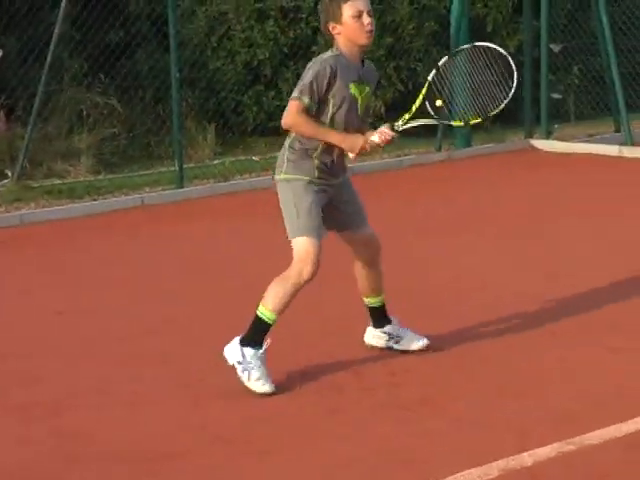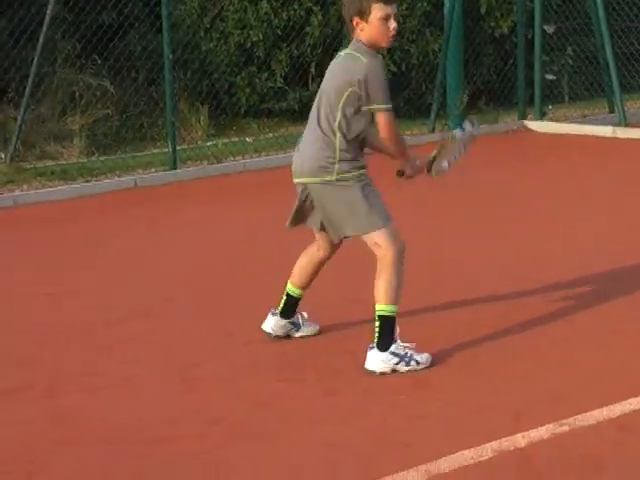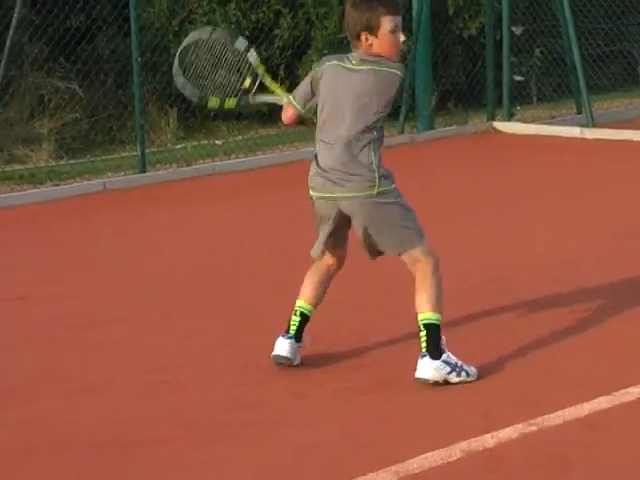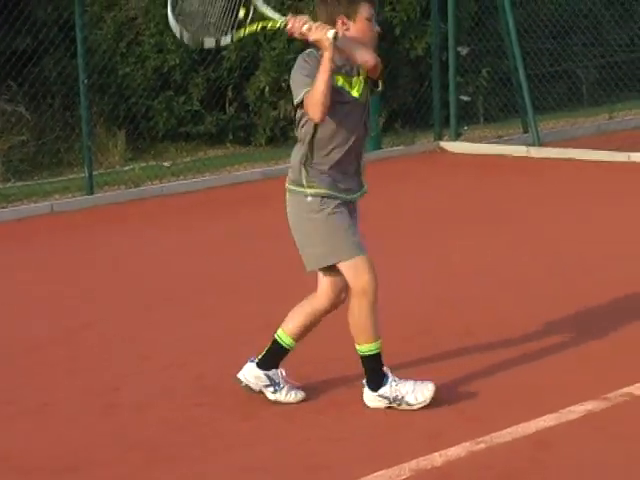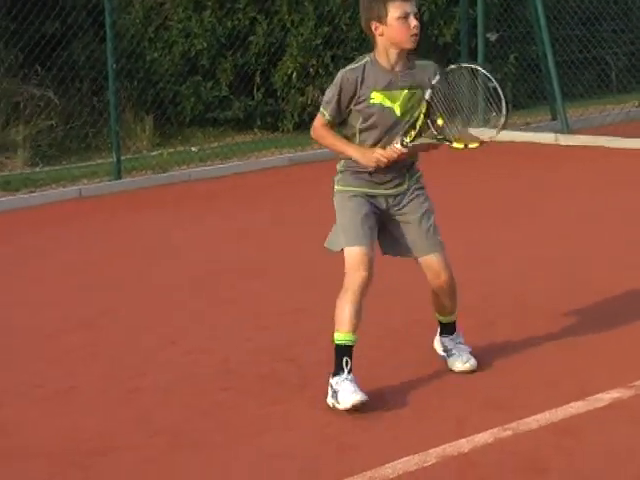
dt=0.5s
person 1, frame 1
left shoulder: (368, 72)
right shoulder: (324, 66)
right elbow: (290, 118)
left wrist: (375, 136)
right wrist: (345, 140)
left hip: (333, 176)
right hip: (300, 175)
left knee: (368, 247)
right knee: (306, 266)
left ankle: (382, 326)
right ankle: (247, 346)
person 1, frame 2
left shoulder: (346, 58)
right shoulder: (370, 65)
right elbow: (387, 130)
left wrist: (391, 153)
right wrist: (408, 160)
left hip: (308, 167)
right hip: (335, 172)
left knee: (325, 244)
right knee: (391, 250)
left ankle: (282, 316)
right ankle: (385, 348)
person 1, frame 3
left shoulder: (325, 68)
right shoulder: (393, 74)
left elbow: (289, 116)
left wrist: (302, 100)
left hip: (323, 186)
right hip: (368, 187)
left knee: (329, 261)
right knee: (426, 265)
left ankle: (290, 339)
right ankle: (434, 357)
person 1, frame 4
left shoulder: (362, 65)
right shoulder: (310, 62)
left elbow: (371, 60)
right elbow: (318, 112)
right wrist: (327, 48)
left hip: (344, 194)
right hip: (313, 194)
left knee: (332, 292)
right knee: (363, 282)
left ankle: (263, 369)
right ankle: (377, 384)
person 1, frame 5
left shoulder: (428, 73)
right shoulder: (352, 76)
right elbow: (319, 128)
left wrist: (408, 147)
right wrist: (362, 154)
left hip: (405, 187)
right hip: (356, 187)
left knee: (441, 275)
right knee: (358, 271)
left ankle: (448, 336)
right ankle: (340, 374)
